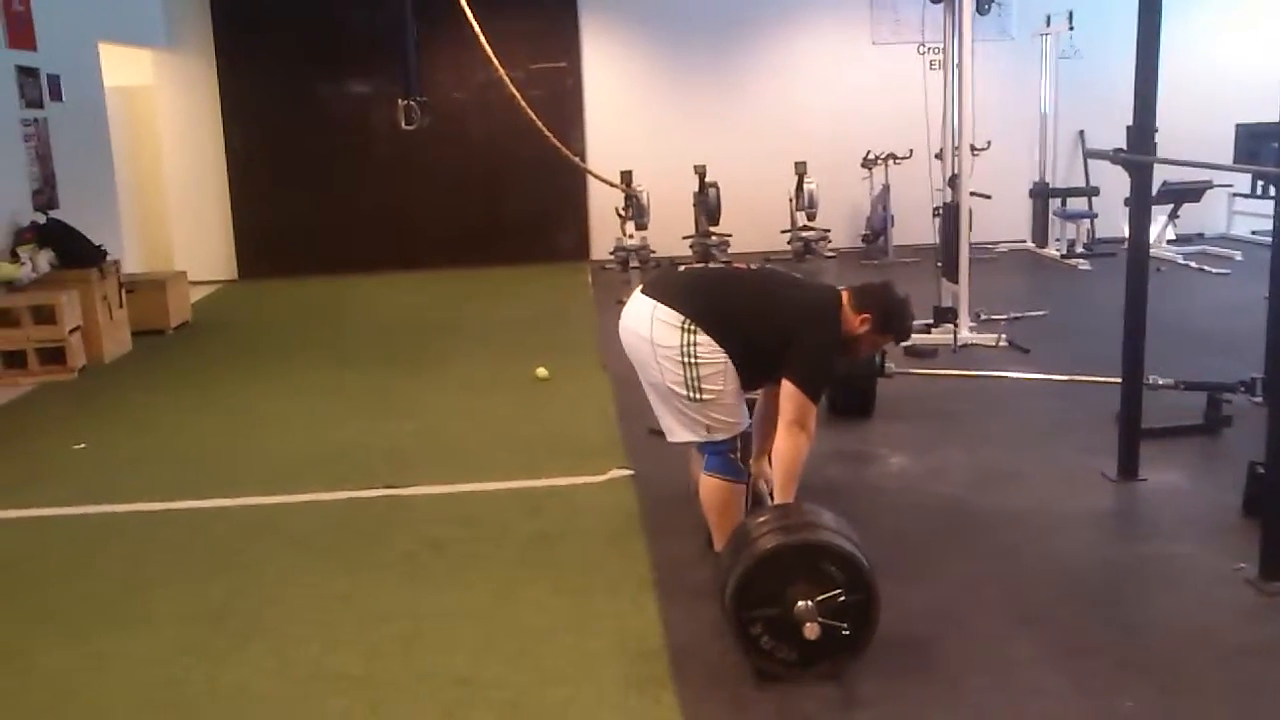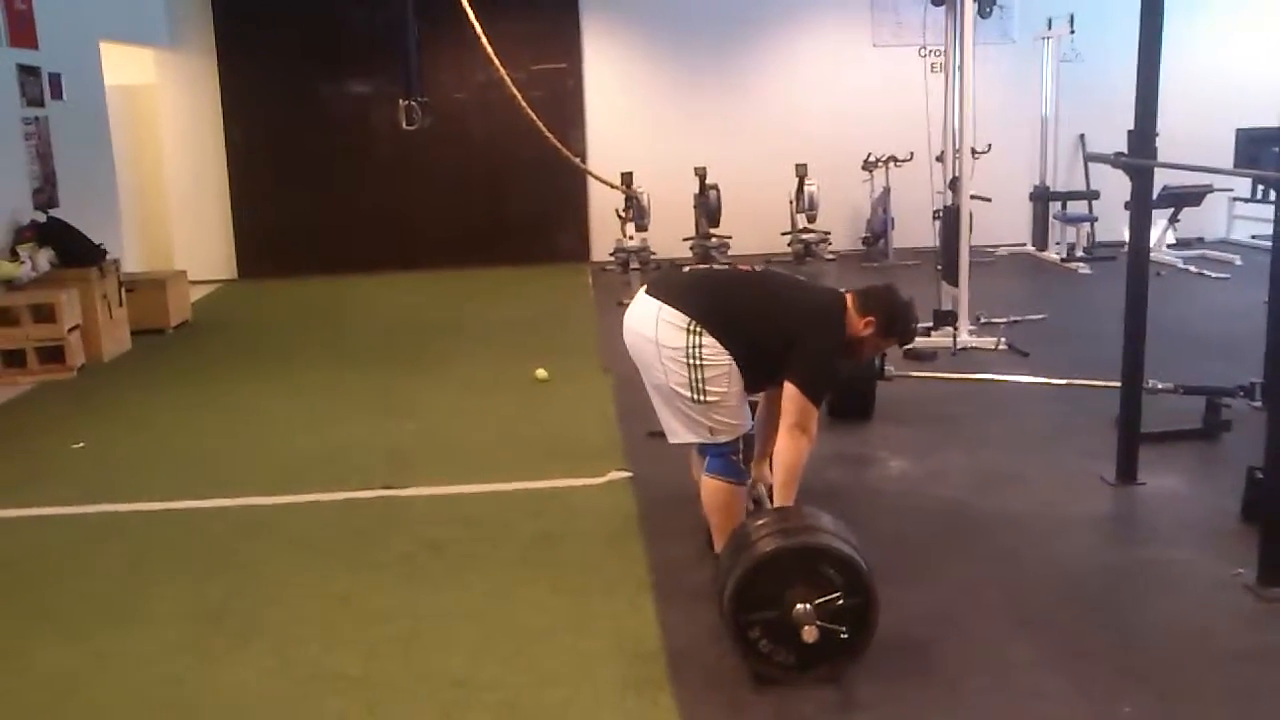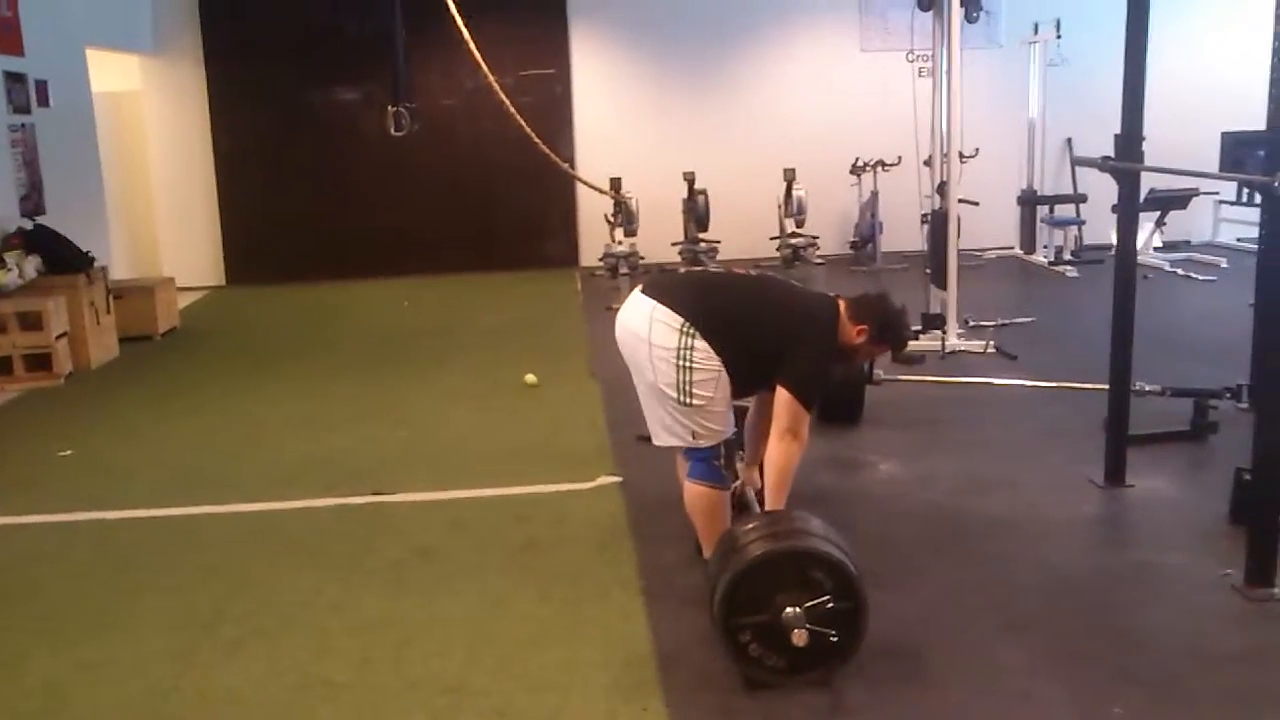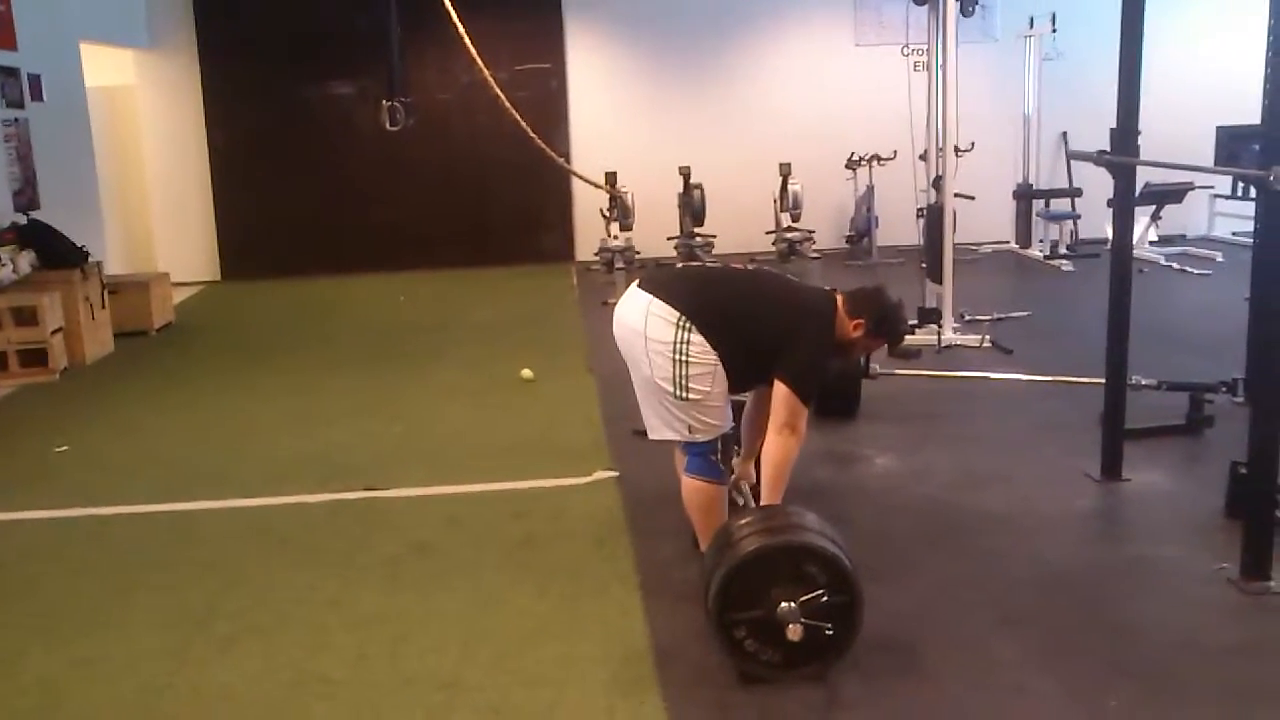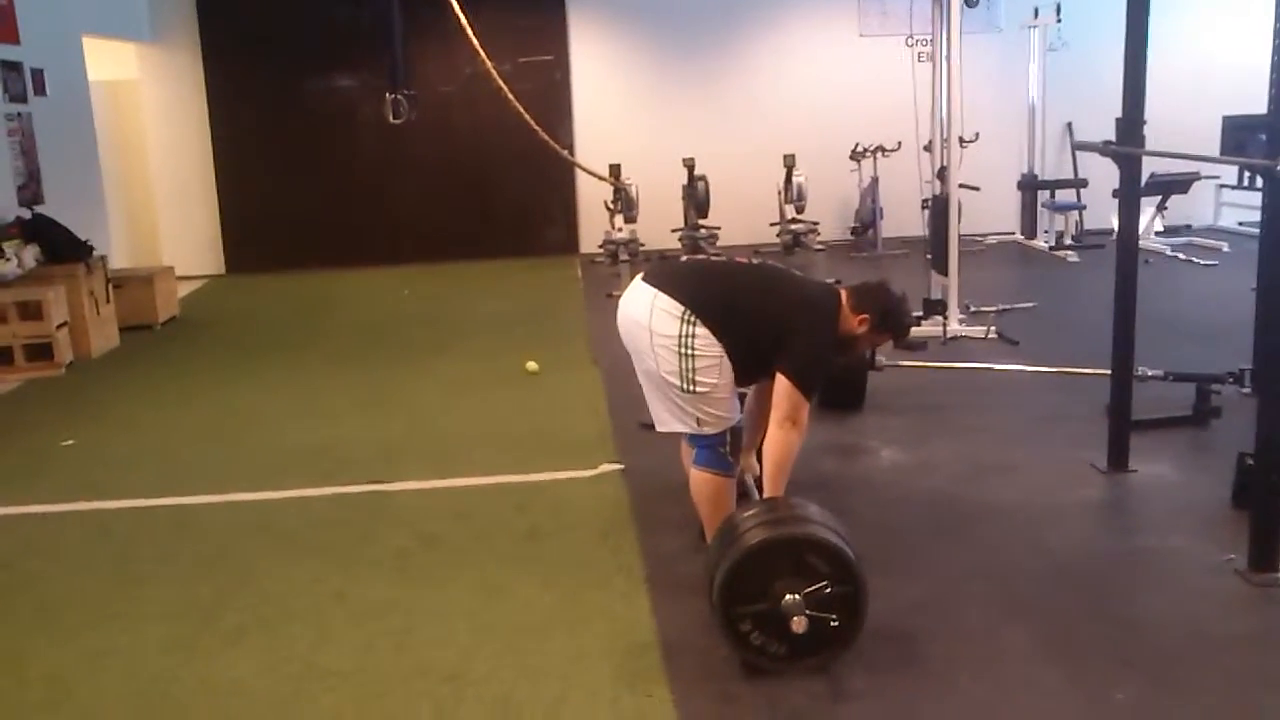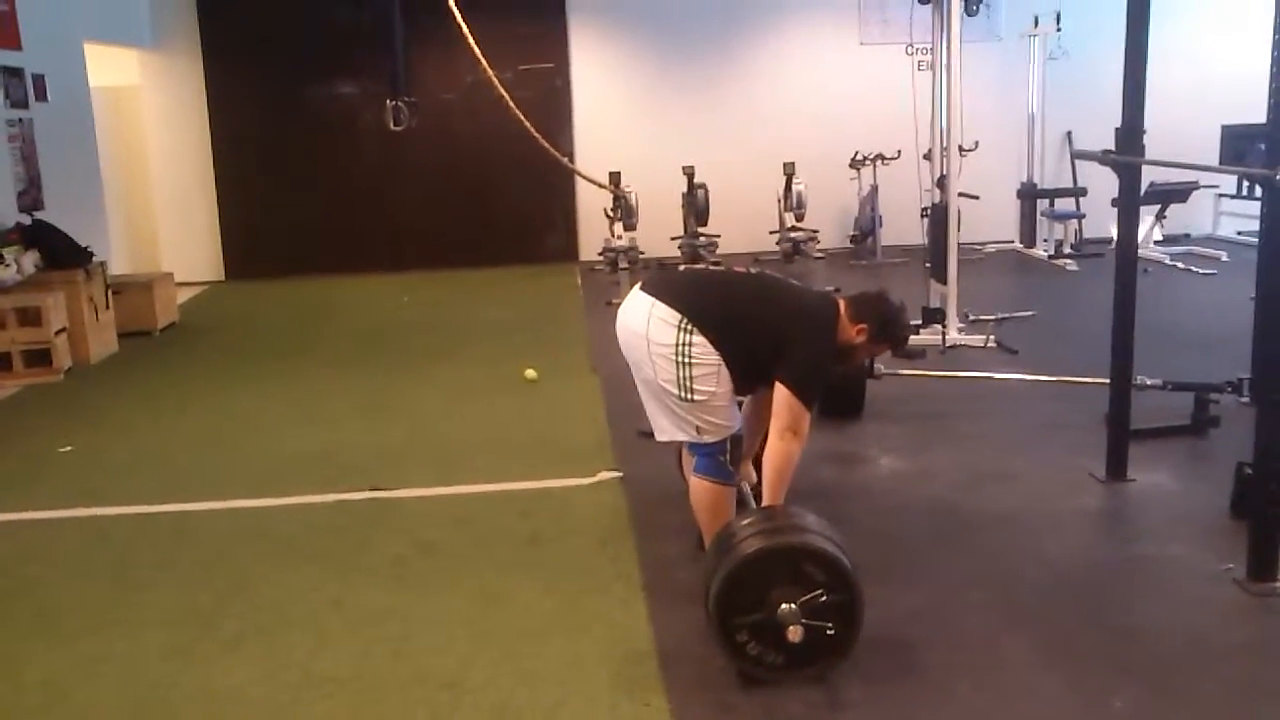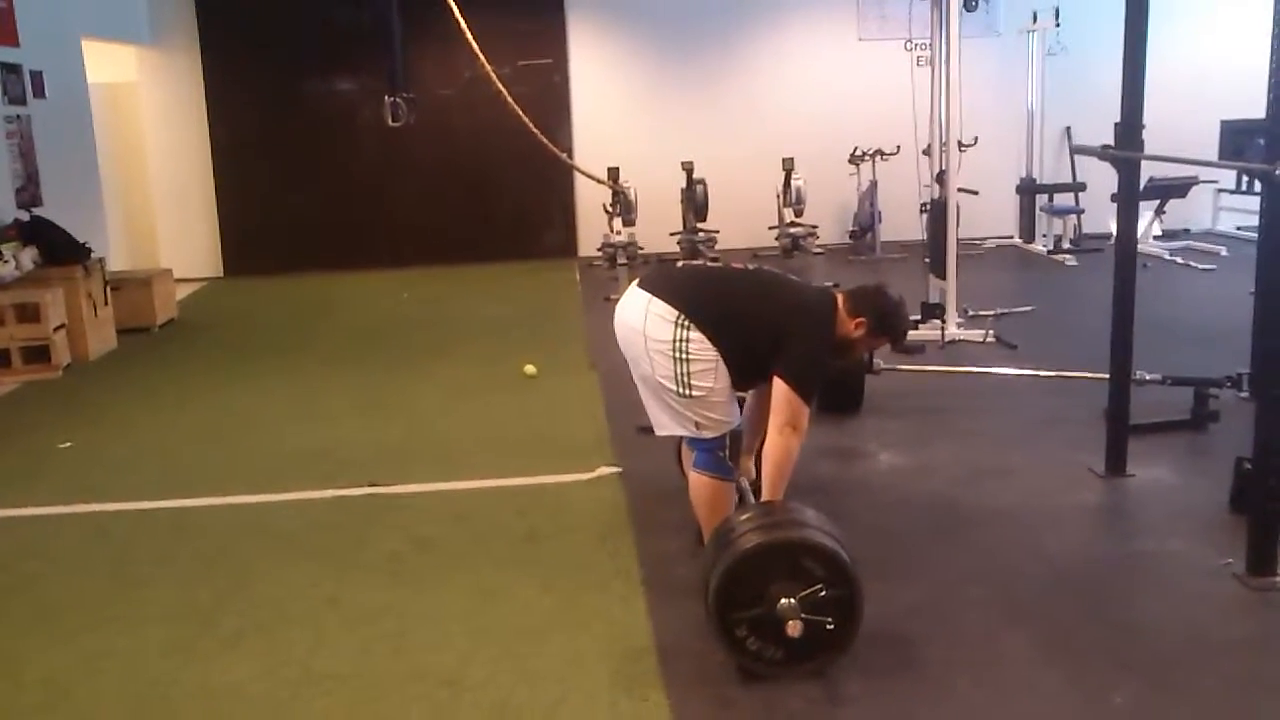
dt=0.2s
person 1, frame 1
left shoulder: (811, 307)
right shoulder: (820, 330)
left elbow: (773, 390)
right elbow: (795, 427)
left wrist: (759, 459)
right hip: (673, 324)
left knee: (707, 430)
right knee: (723, 444)
left ankle: (720, 529)
person 1, frame 2
left shoulder: (815, 311)
right shoulder: (823, 333)
left elbow: (776, 393)
right elbow: (797, 429)
left wrist: (760, 462)
right hip: (677, 323)
left knee: (709, 432)
right knee: (725, 445)
left ankle: (720, 530)
person 1, frame 3
left shoulder: (806, 317)
right shoulder: (817, 338)
left elbow: (767, 399)
right elbow: (788, 434)
left wrist: (750, 468)
right hip: (671, 326)
left knee: (695, 438)
right knee: (708, 450)
left ankle: (709, 535)
person 1, frame 4
left shoulder: (804, 312)
right shoulder: (813, 332)
left elbow: (764, 392)
right elbow: (786, 428)
left wrist: (746, 462)
right hip: (667, 321)
left knee: (692, 432)
right knee: (705, 445)
left ankle: (705, 528)
person 1, frame 5
left shoulder: (810, 305)
right shoulder: (817, 327)
left elbow: (767, 385)
right elbow: (787, 422)
left wrist: (747, 454)
right hip: (670, 314)
left knee: (700, 426)
right knee: (715, 438)
left ankle: (711, 521)
person 1, frame 6
left shoulder: (806, 314)
right shoulder: (815, 336)
left elbow: (763, 394)
right elbow: (787, 432)
left wrist: (744, 461)
right hip: (669, 323)
left knee: (701, 434)
right knee: (715, 447)
left ankle: (711, 527)
person 1, frame 7
left shoulder: (806, 308)
right shoulder: (814, 330)
left elbow: (765, 389)
right elbow: (787, 427)
left wrist: (745, 457)
right hip: (666, 320)
left knee: (700, 429)
right knee: (715, 441)
left ankle: (710, 524)
